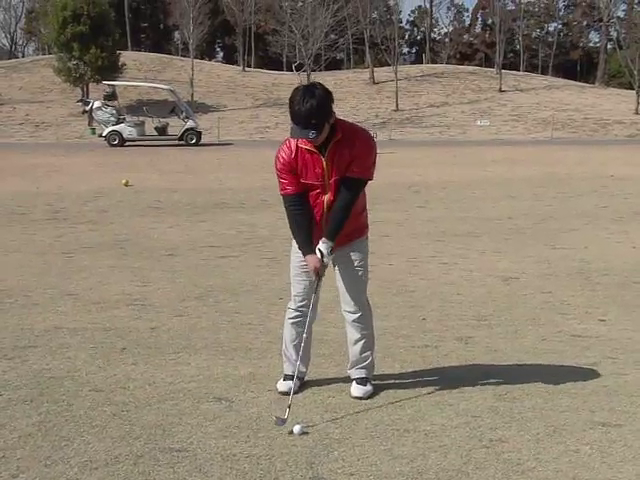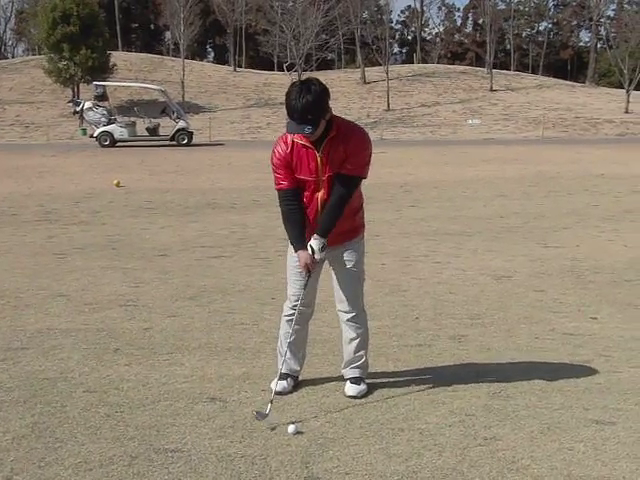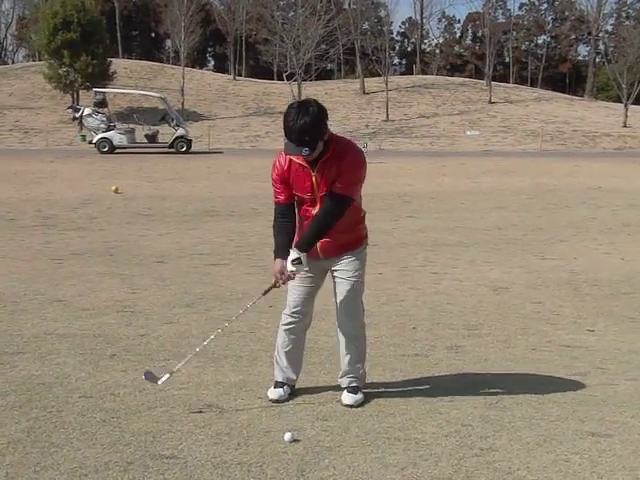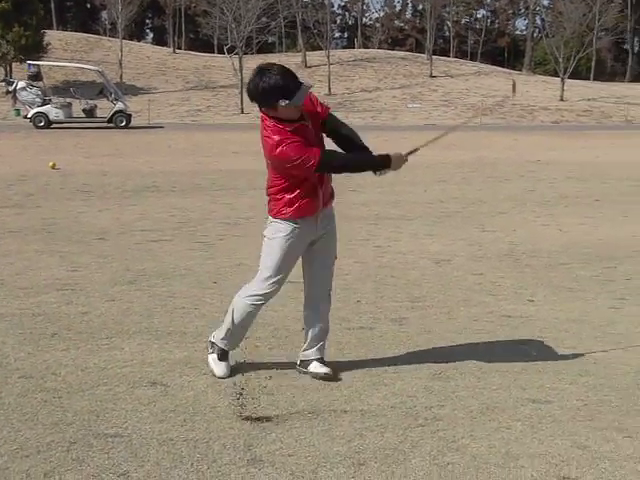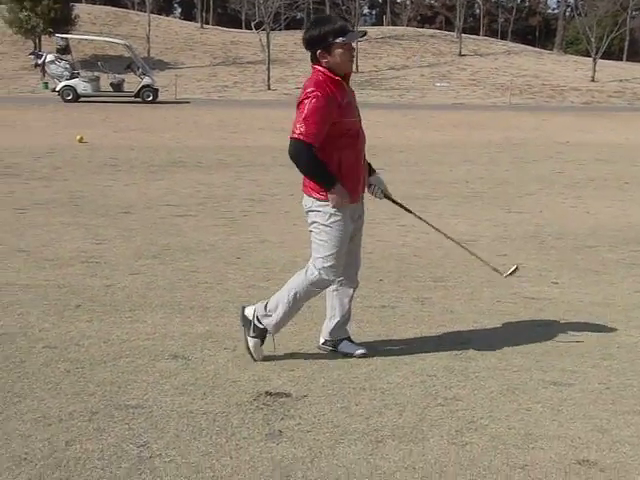
dt=1s
person 1, frame 1
left shoulder: (360, 140)
right shoulder: (287, 152)
left elbow: (348, 195)
right elbow: (295, 205)
left wrist: (327, 242)
right wrist: (309, 251)
left hip: (349, 238)
right hip: (307, 241)
left knee: (356, 306)
right knee: (298, 306)
left ankle: (361, 372)
right ankle: (293, 371)
person 1, frame 2
left shoulder: (355, 138)
right shoulder: (284, 148)
left elbow: (343, 193)
right elbow: (289, 201)
left wrist: (320, 238)
right wrist: (299, 247)
left hip: (346, 237)
right hip: (304, 239)
left knee: (351, 307)
right knee: (296, 305)
left ankle: (355, 372)
right ankle: (288, 370)
person 1, frame 3
left shoulder: (350, 156)
right shoulder: (284, 162)
left elbow: (332, 210)
right elbow: (284, 213)
left wrist: (300, 251)
right wrist: (281, 255)
left hip: (347, 249)
right hip: (302, 248)
left knee: (350, 317)
right knee: (294, 315)
left ankle: (352, 381)
right ankle: (284, 378)
person 1, frame 4
left shoulder: (305, 104)
right shoulder: (279, 142)
left elbow: (335, 128)
right elbow: (330, 162)
left wrist: (371, 158)
right wrist: (384, 162)
left hip: (321, 212)
right hip: (288, 221)
left knee: (319, 287)
right knee: (265, 286)
left ankle: (311, 356)
right ankle: (221, 344)
person 1, frame 5
left shoulder: (340, 86)
right shoulder: (317, 94)
right elbow: (299, 150)
left wrist: (369, 173)
right wrist: (333, 188)
left hip: (350, 198)
right hip: (330, 200)
left knee: (347, 271)
right knee: (323, 271)
left ankle: (334, 335)
right ankle: (260, 318)
